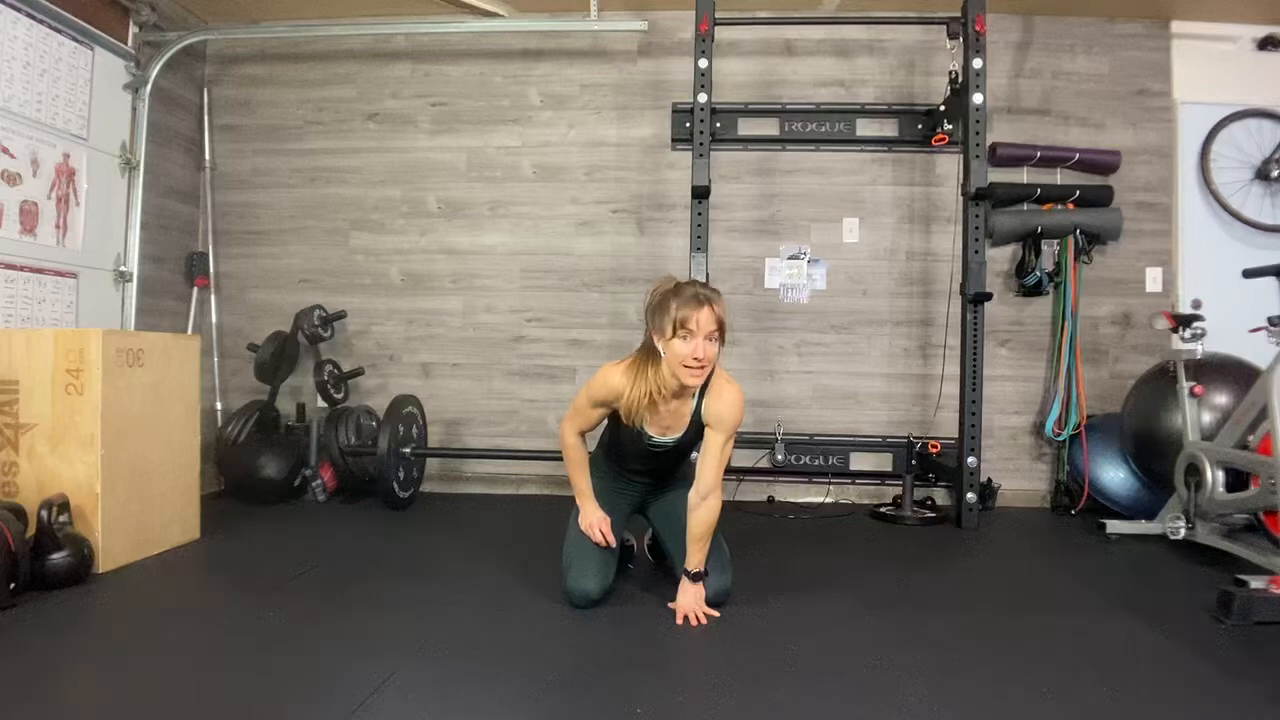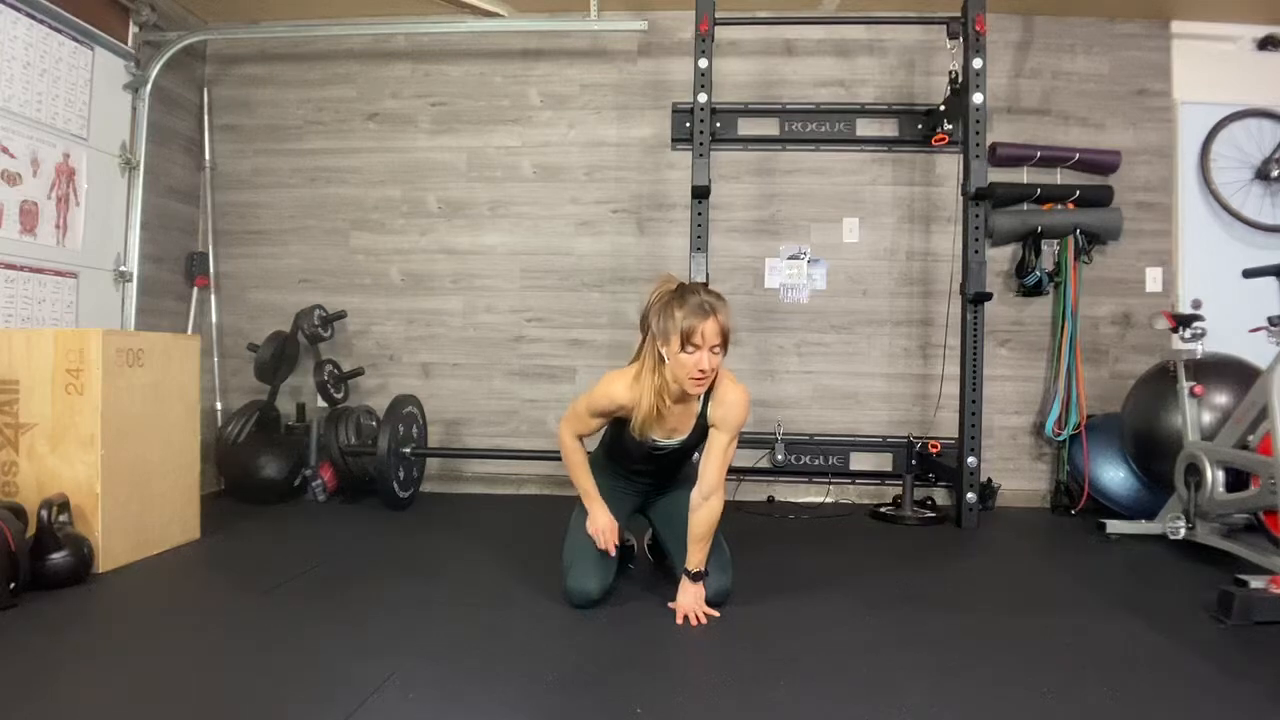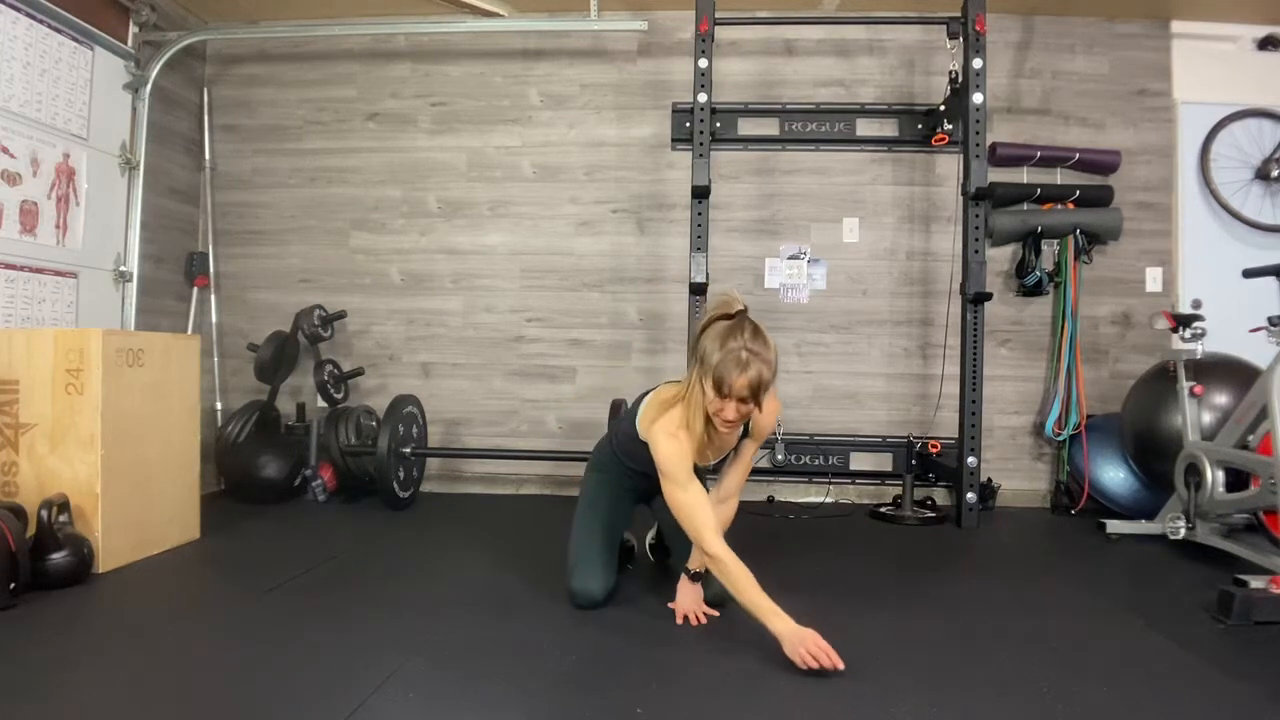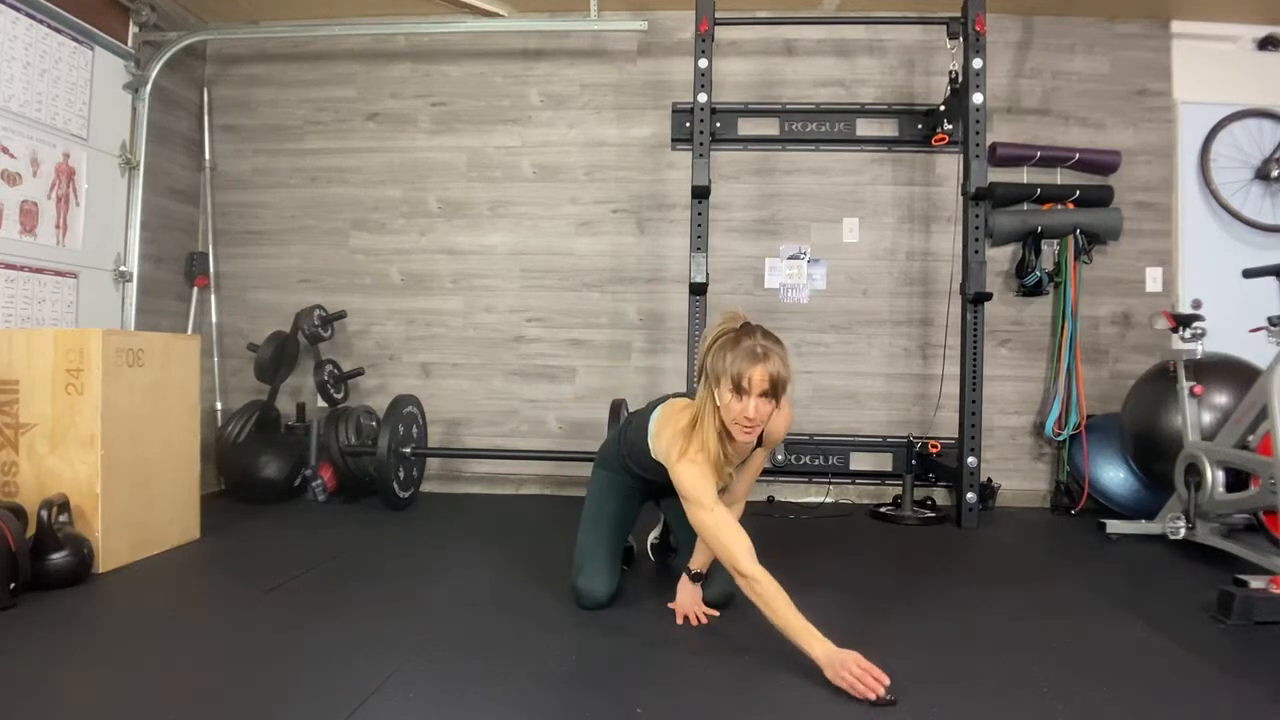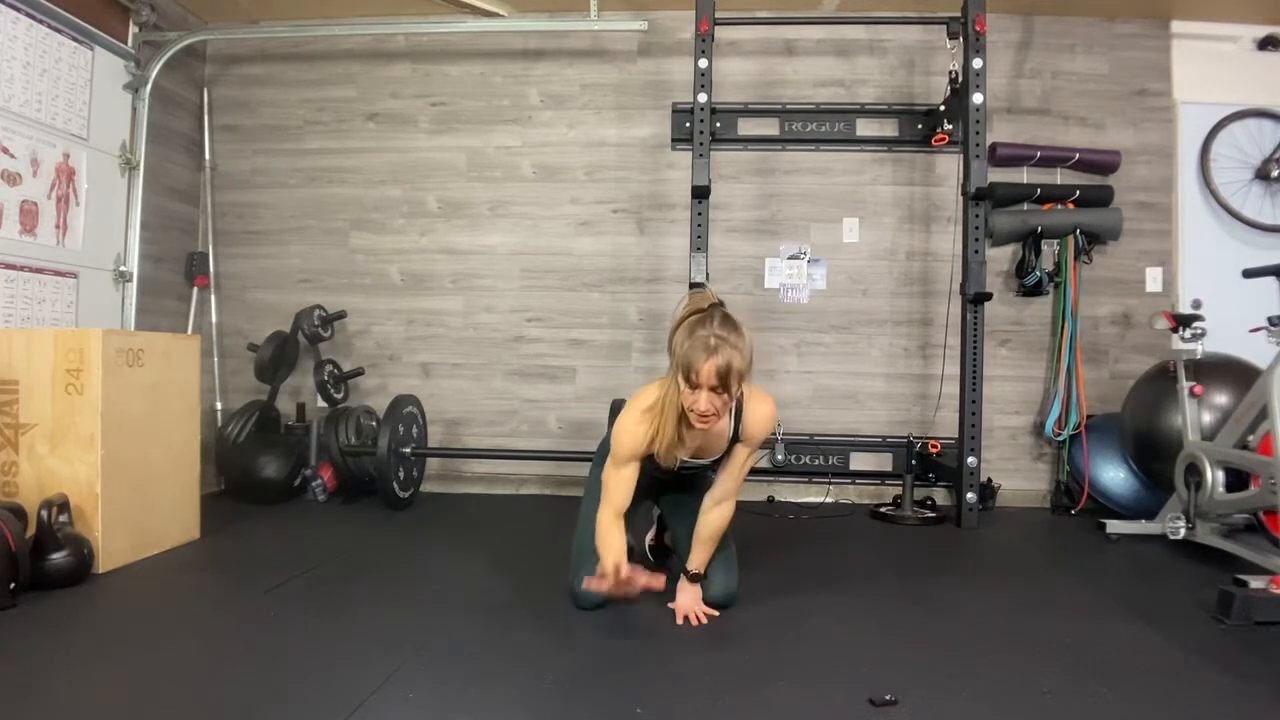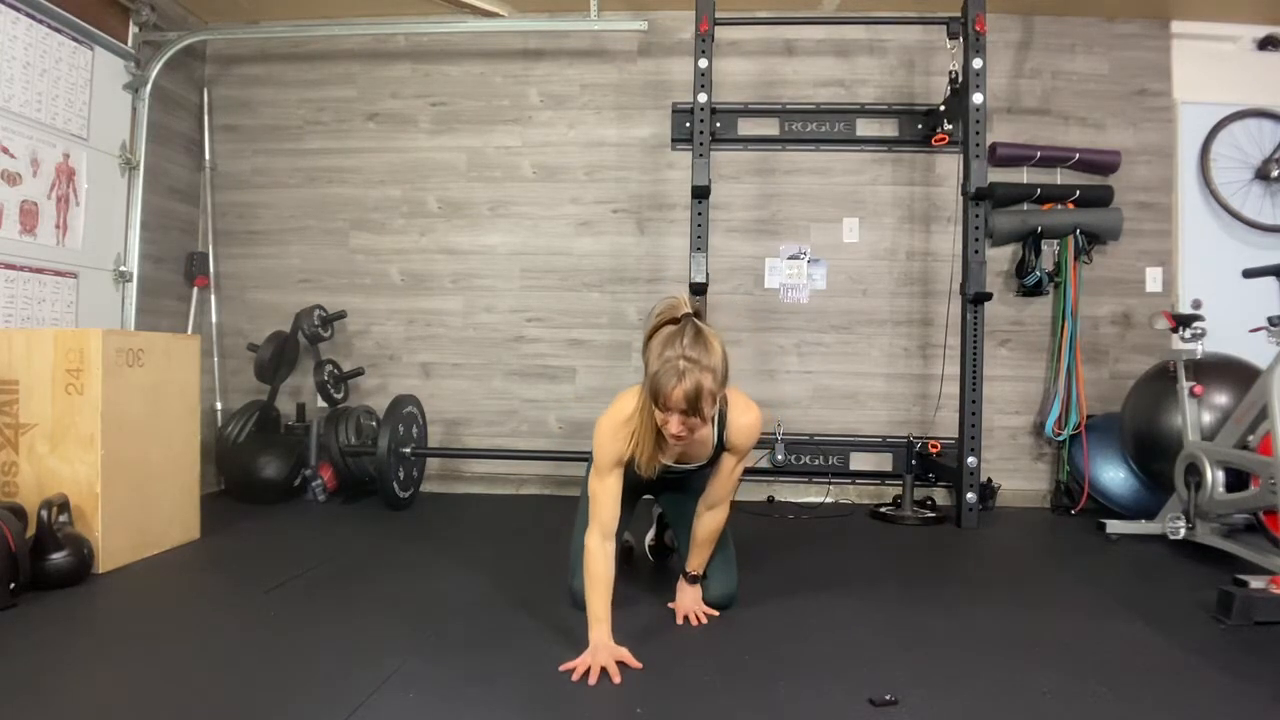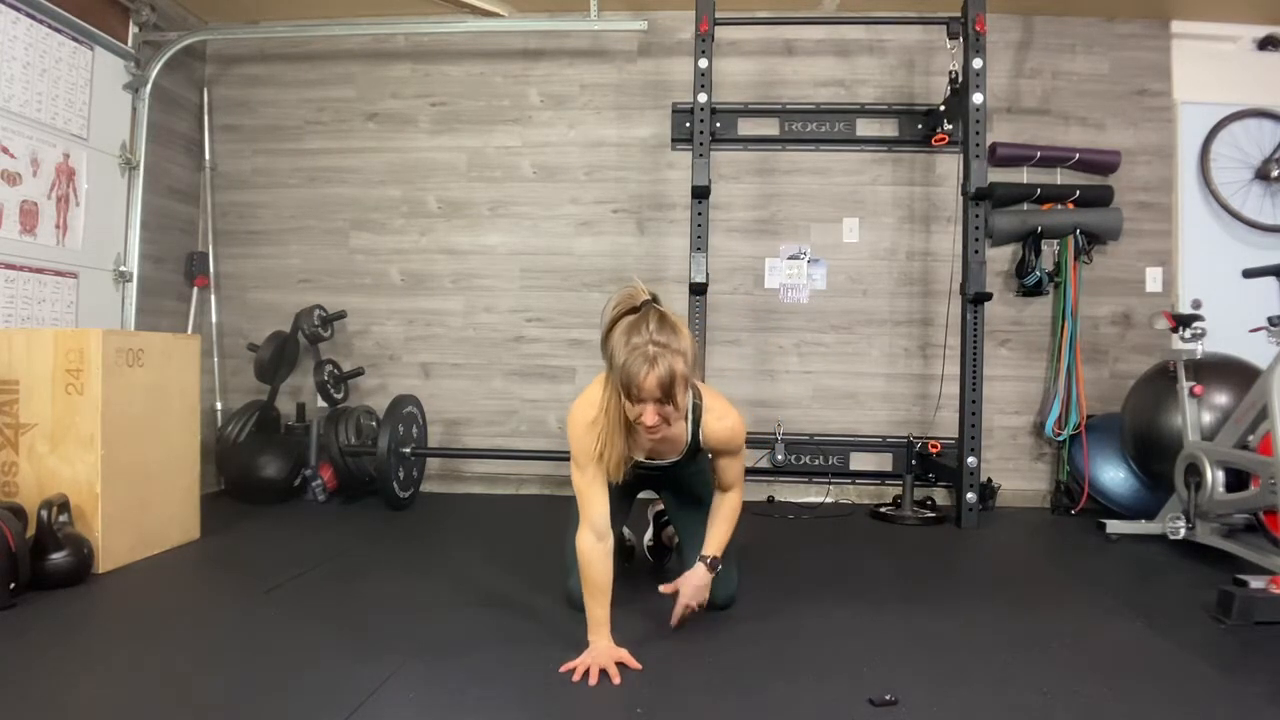
dt=0.7s
person 1, frame 1
left shoulder: (725, 398)
right shoulder: (619, 380)
left elbow: (706, 494)
right elbow: (571, 429)
left wrist: (692, 576)
right wrist: (587, 503)
left hip: (673, 480)
right hip: (612, 476)
left knee: (715, 589)
right knee: (584, 591)
left ankle: (661, 544)
right ankle: (618, 545)
person 1, frame 2
left shoulder: (730, 399)
right shoulder: (623, 388)
left elbow: (708, 494)
right elbow: (568, 432)
left wrist: (692, 575)
right wrist: (597, 508)
left hip: (676, 482)
right hip: (615, 479)
left knee: (714, 589)
right knee: (584, 590)
left ankle: (661, 543)
right ankle: (616, 541)
person 1, frame 3
left shoulder: (764, 412)
right shoulder: (671, 426)
left elbow: (725, 498)
right elbow: (713, 546)
left wrist: (692, 575)
right wrist: (786, 630)
left hip: (683, 477)
right hip: (618, 472)
left knee: (714, 591)
right knee: (589, 592)
left ankle: (663, 543)
right ankle: (618, 544)
person 1, frame 4
left shoulder: (774, 424)
right shoulder: (688, 443)
left elbow: (731, 505)
right elbow: (747, 571)
left wrist: (692, 575)
right wrist: (827, 655)
right hip: (626, 469)
left knee: (719, 584)
right knee: (594, 593)
left ankle: (670, 537)
right ankle: (620, 537)
person 1, frame 5
left shoulder: (758, 414)
right shoulder: (641, 416)
left elbow: (721, 500)
right elbow: (609, 513)
left wrist: (691, 577)
right wrist: (616, 568)
left hip: (691, 480)
right hip: (627, 470)
left knee: (720, 593)
right knee: (589, 593)
left ankle: (666, 539)
right ankle: (651, 528)
person 1, frame 6
left shoulder: (743, 420)
right shoulder: (620, 421)
left elbow: (714, 506)
right elbow: (599, 534)
left wrist: (690, 578)
right wrist: (600, 640)
left hip: (690, 477)
right hip: (626, 472)
left knee: (719, 592)
right knee: (584, 592)
left ankle: (667, 532)
right ankle: (650, 535)
person 1, frame 7
left shoulder: (720, 421)
right shoulder: (589, 415)
left elbow: (729, 490)
right elbow: (593, 532)
left wrist: (706, 566)
right wrist: (600, 639)
left hip: (686, 472)
right hip: (618, 471)
left knee: (719, 593)
right knee: (581, 594)
left ankle: (666, 527)
right ankle: (623, 542)
